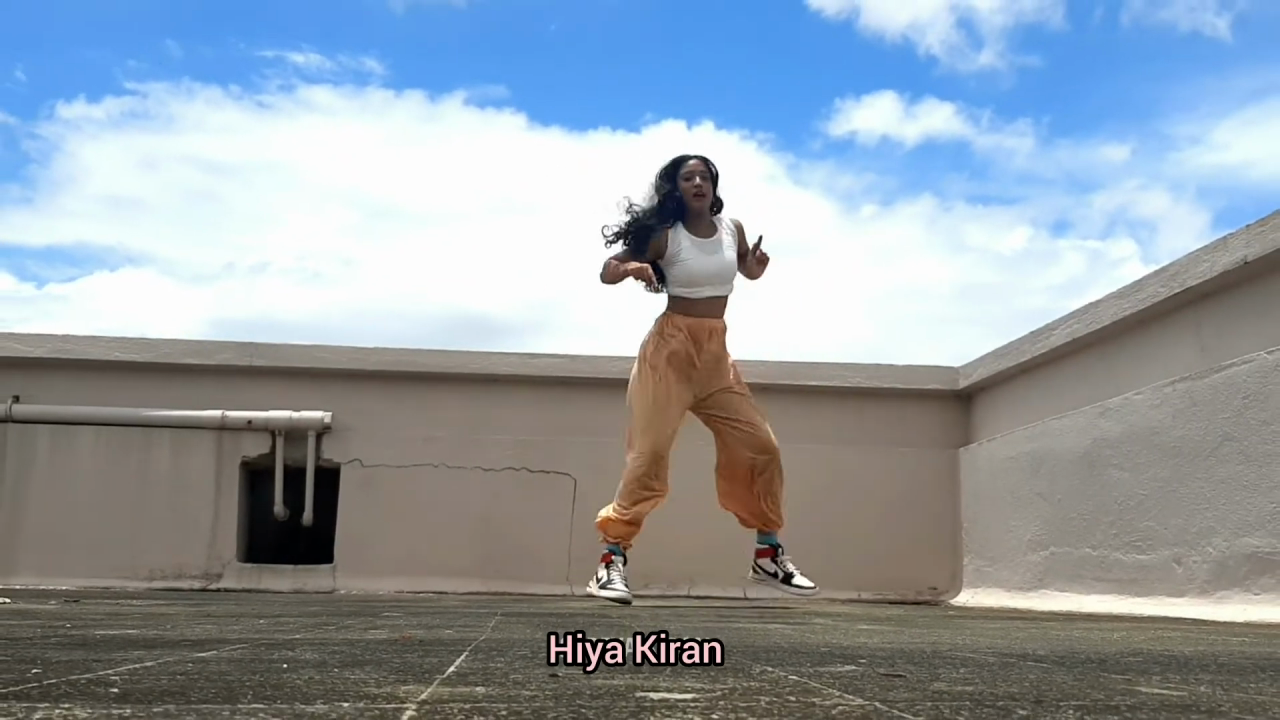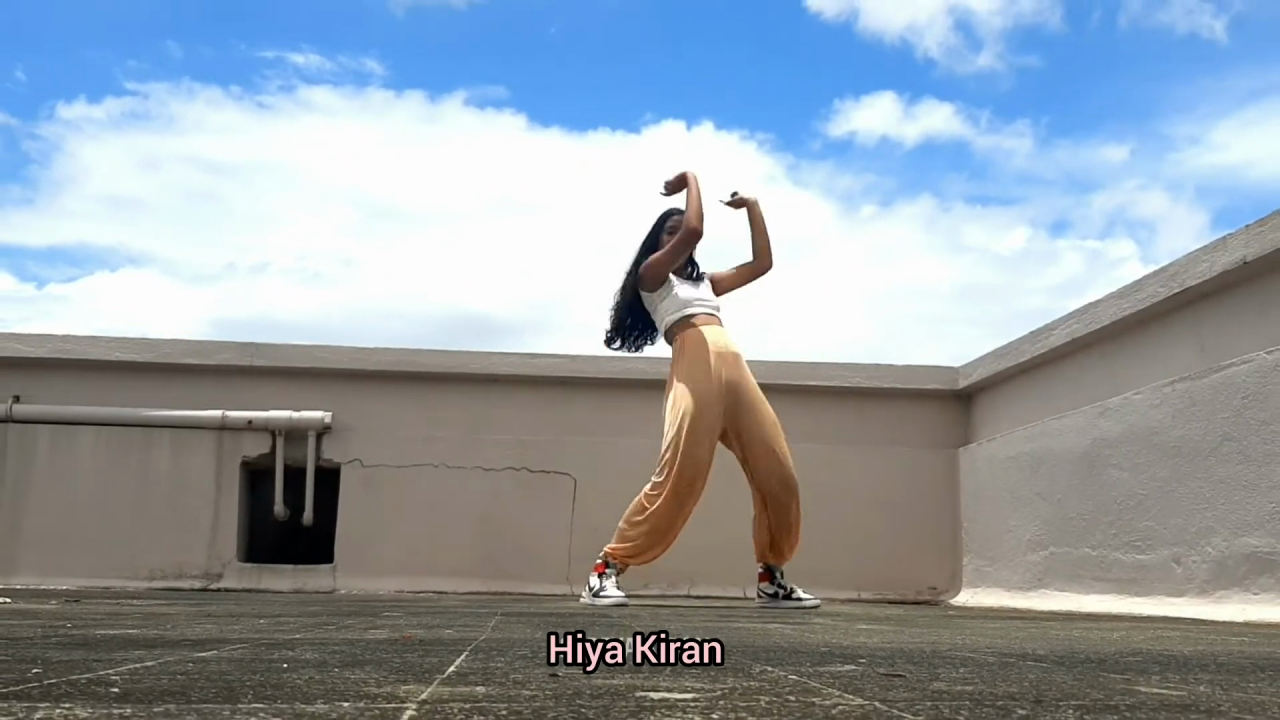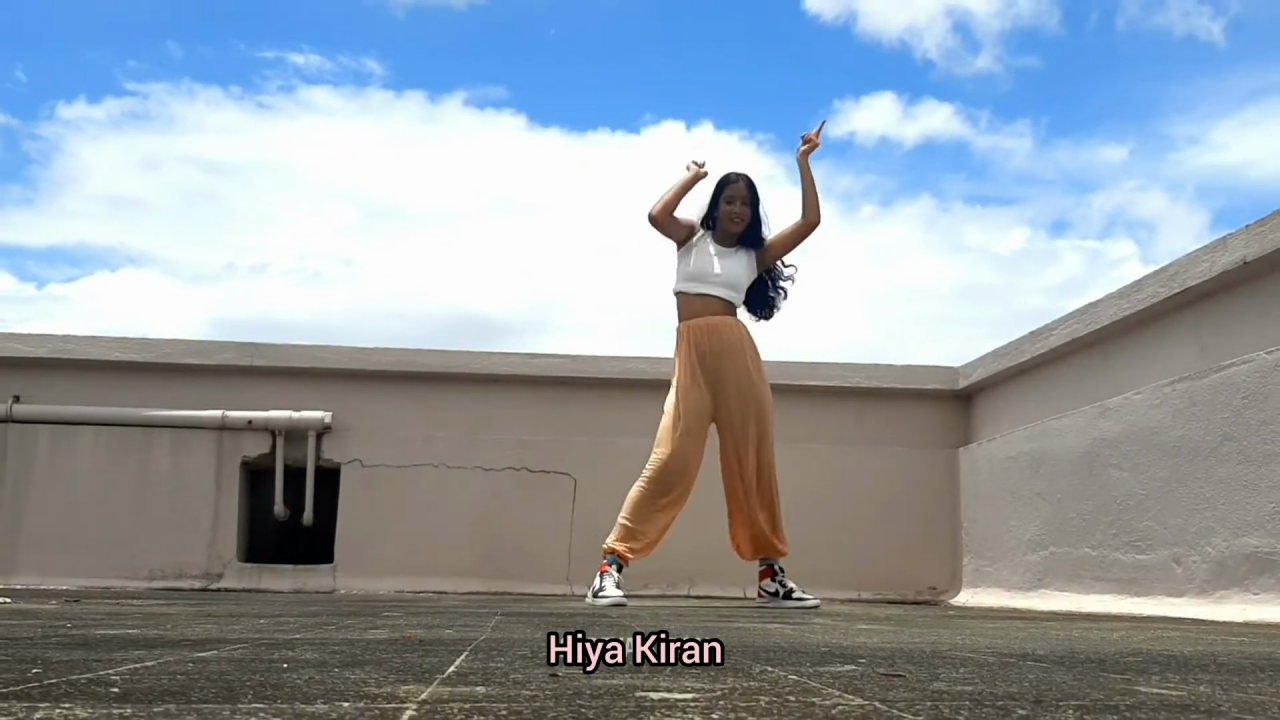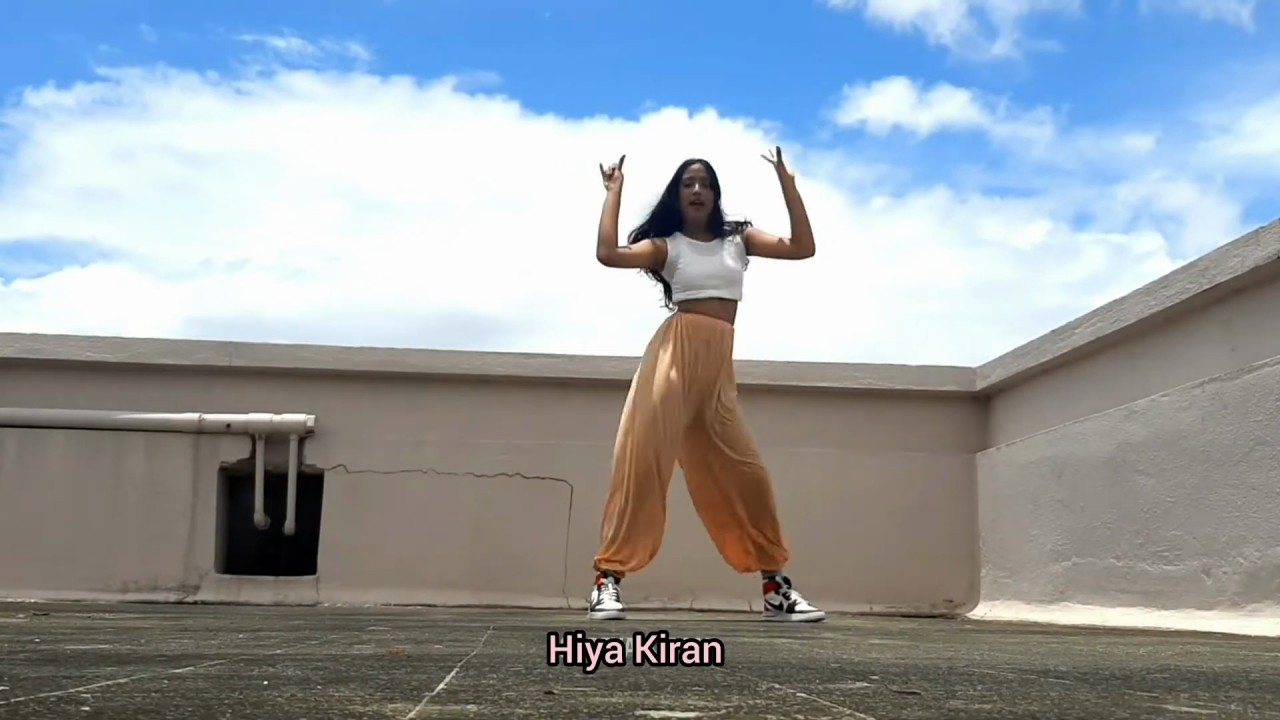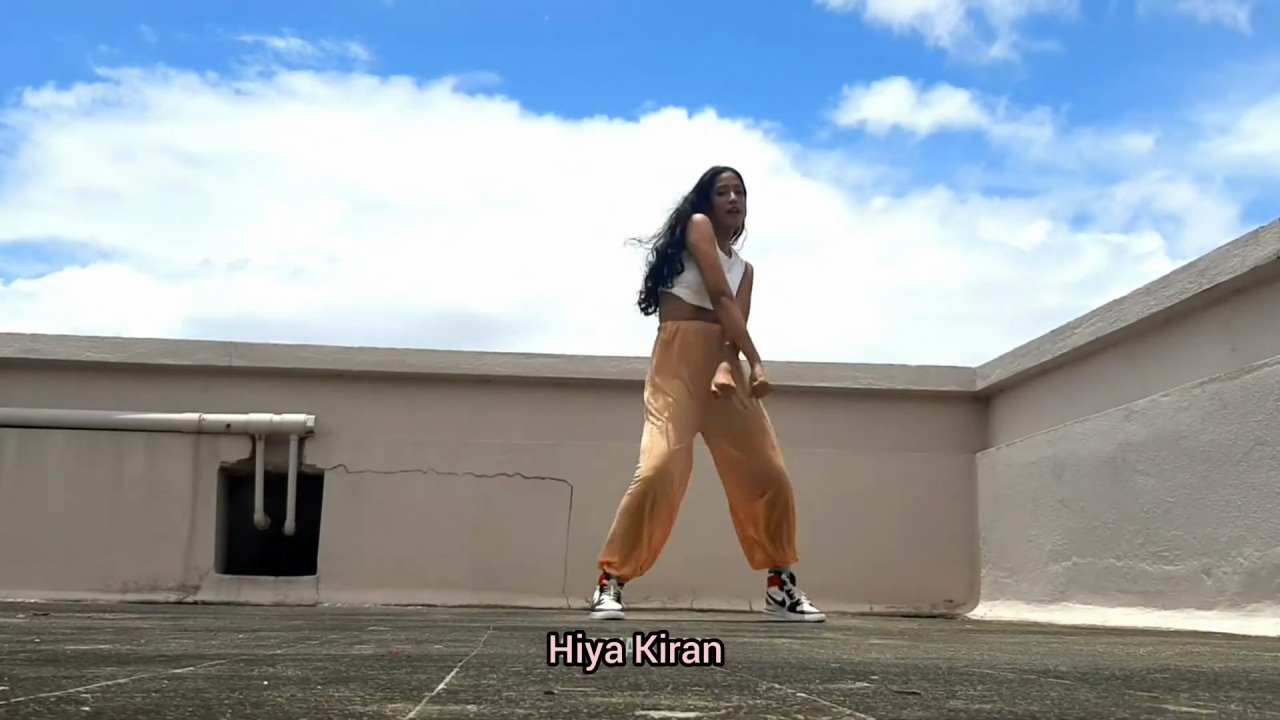
dt=0.5s
person 1, frame 1
left shoulder: (733, 231)
right shoulder: (665, 236)
right elbow: (609, 270)
left wrist: (756, 266)
right wrist: (633, 267)
left hip: (715, 357)
right hip: (669, 352)
left knee: (759, 447)
right knee: (650, 449)
left ankle: (769, 555)
right ankle: (611, 559)
person 1, frame 2
left shoulder: (702, 281)
right shoulder: (651, 273)
left elbow: (762, 264)
right elbow: (694, 228)
left wrist: (752, 208)
right wrist: (692, 181)
left hip: (734, 368)
right hip: (693, 367)
left knee: (779, 476)
right knee: (679, 475)
left ankle: (771, 576)
right ankle: (608, 567)
person 1, frame 3
left shoulder: (755, 255)
right shoulder: (691, 234)
left elbow: (810, 222)
right elbow: (657, 217)
left wrist: (803, 162)
right wrist: (688, 178)
left hip: (740, 355)
right hip: (691, 354)
left knee: (752, 465)
right knee: (671, 462)
left ankle: (771, 574)
right ankle: (611, 565)
person 1, frame 4
left shoulder: (740, 239)
right shoulder: (666, 246)
left elbow: (803, 249)
right elbow: (608, 254)
left wrist: (789, 185)
right wrist: (614, 190)
left hip: (719, 367)
right hip: (675, 353)
left knee: (747, 474)
right knee: (644, 465)
left ankle: (776, 586)
right ankle: (608, 578)
person 1, frame 5
left shoulder: (746, 267)
right shoulder: (698, 224)
left elbow: (736, 319)
right elbow: (722, 297)
left wrist: (730, 367)
right wrist: (757, 361)
left hip: (724, 363)
right hip: (677, 362)
left knee: (768, 473)
right knee: (660, 469)
left ankle: (781, 586)
right ankle: (610, 580)
